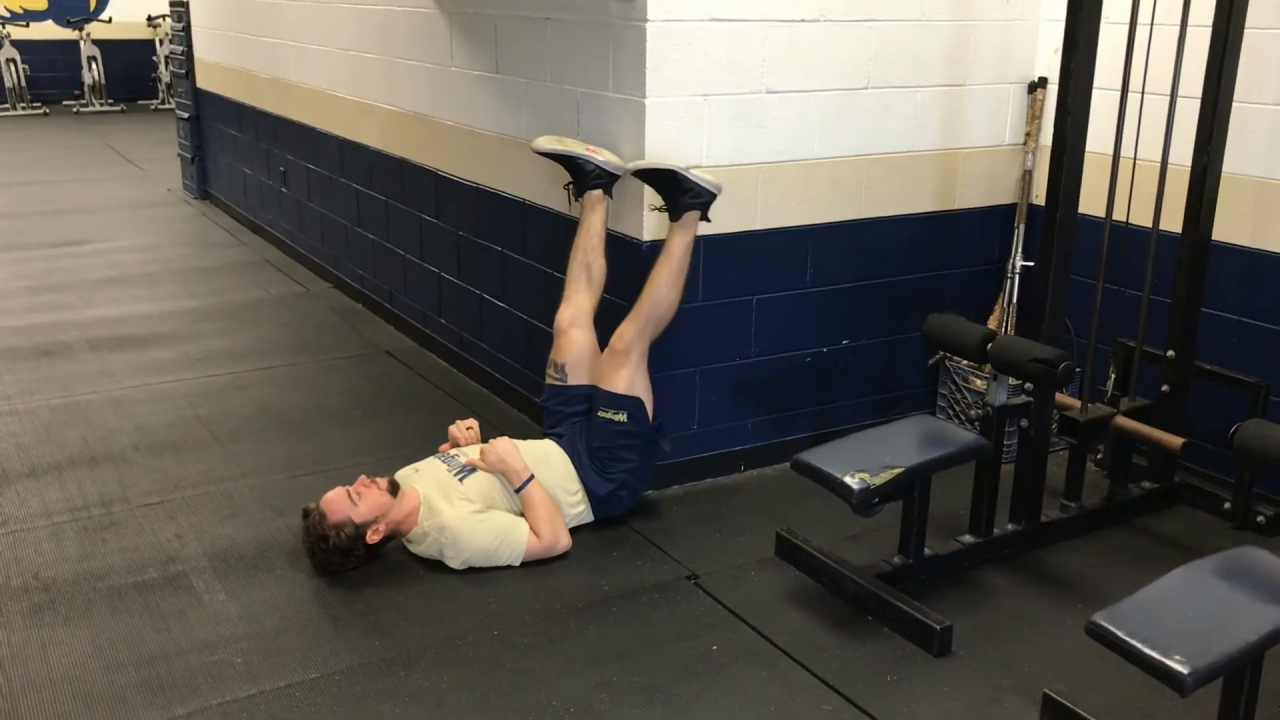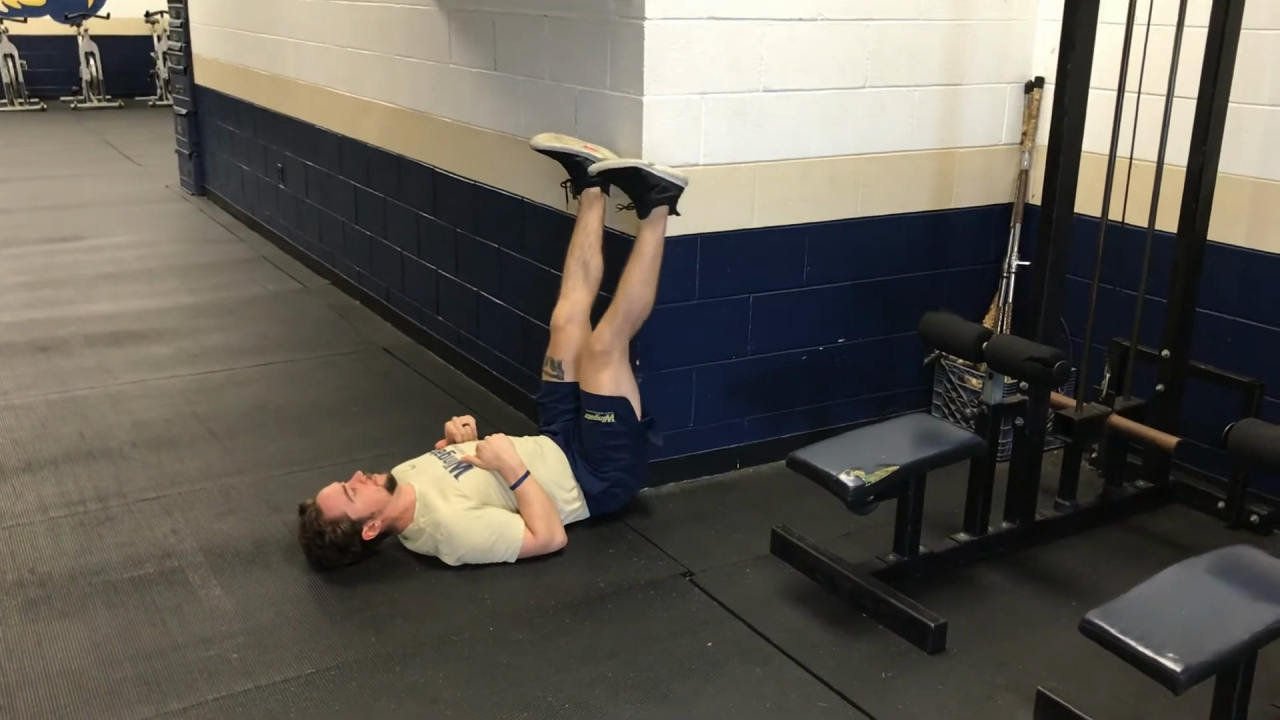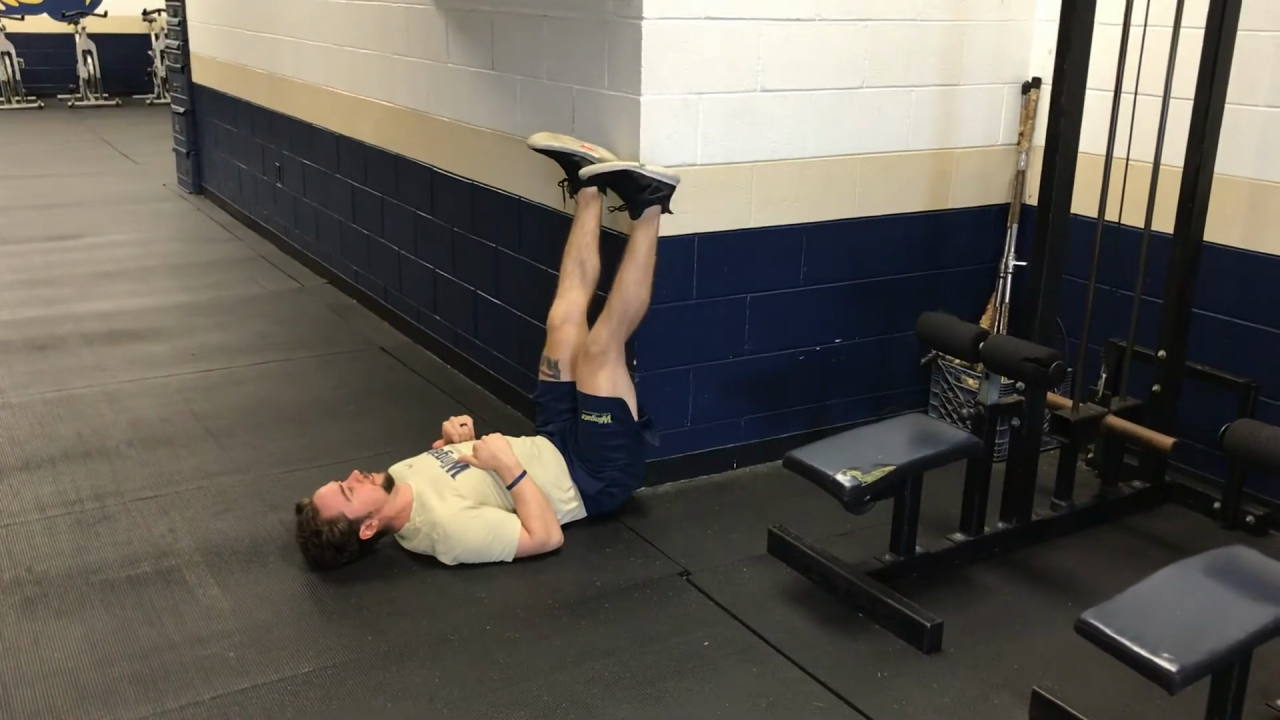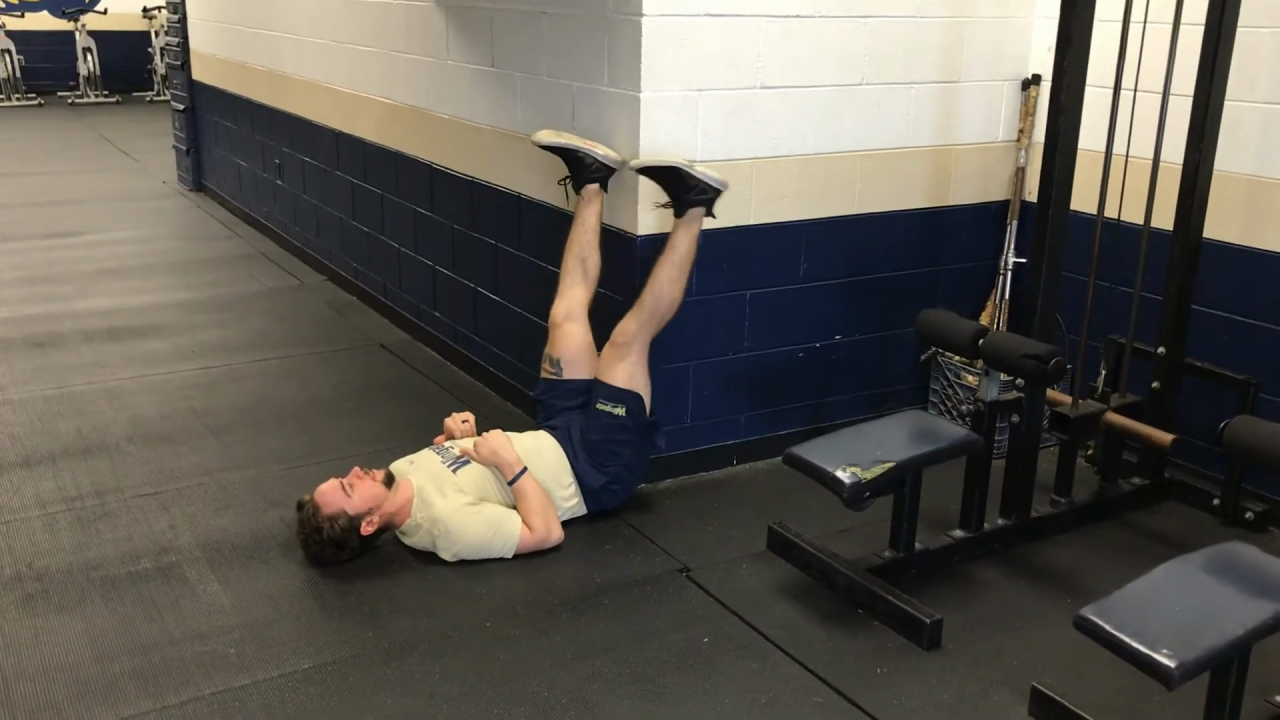
dt=0.4s
person 1, frame 1
left shoulder: (406, 485)
right shoulder: (449, 534)
right elbow: (554, 540)
left wrist: (461, 445)
right wrist: (516, 469)
left hip: (564, 445)
right hip: (603, 477)
right knee: (625, 345)
left ankle: (594, 189)
right ankle: (686, 213)
person 1, frame 2
left shoulder: (403, 481)
right shoulder: (445, 530)
right elbow: (549, 538)
left wrist: (459, 441)
right wrist: (511, 466)
left hip: (559, 442)
right hip: (599, 476)
right knee: (604, 345)
left ankle: (592, 187)
right ankle: (654, 208)
person 1, frame 3
left shoulder: (400, 479)
right shoulder: (441, 529)
right elbow: (546, 537)
left wrist: (456, 441)
right wrist: (509, 466)
left hip: (555, 444)
right hip: (596, 476)
right knee: (601, 346)
left ankle: (590, 186)
right ankle: (647, 209)
person 1, frame 4
left shoulder: (403, 477)
right shoulder: (444, 527)
right elbow: (546, 534)
left wrist: (456, 435)
right wrist: (509, 462)
left hip: (557, 437)
right hip: (596, 471)
right knee: (626, 339)
left ankle: (591, 182)
right ankle: (690, 213)
